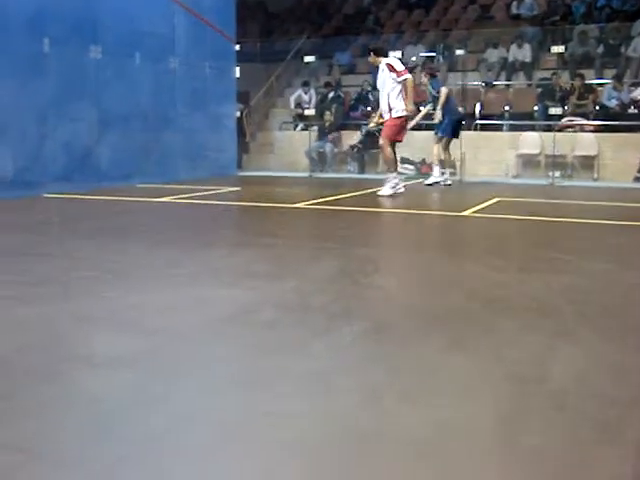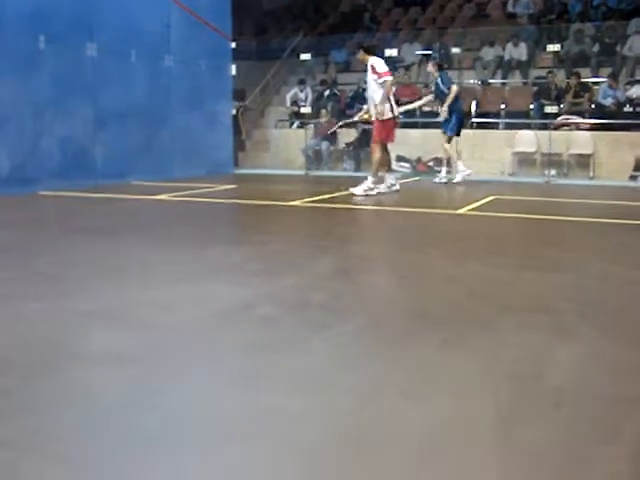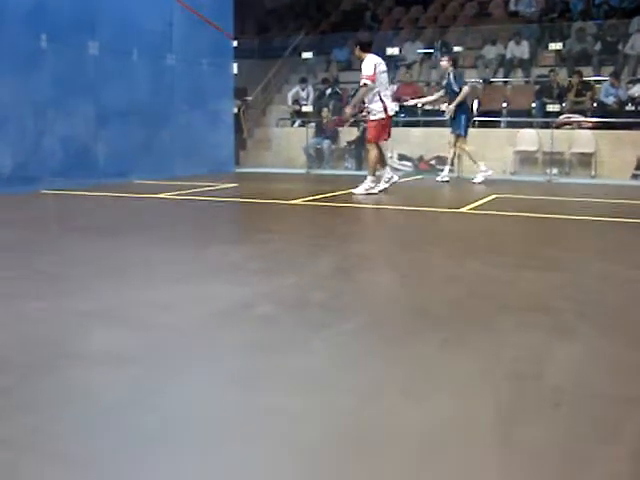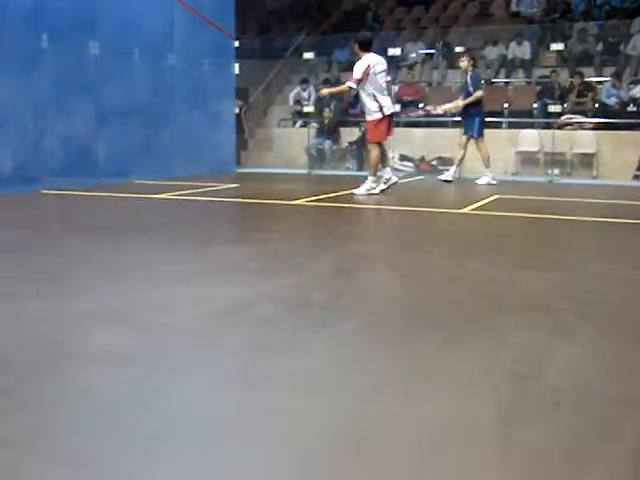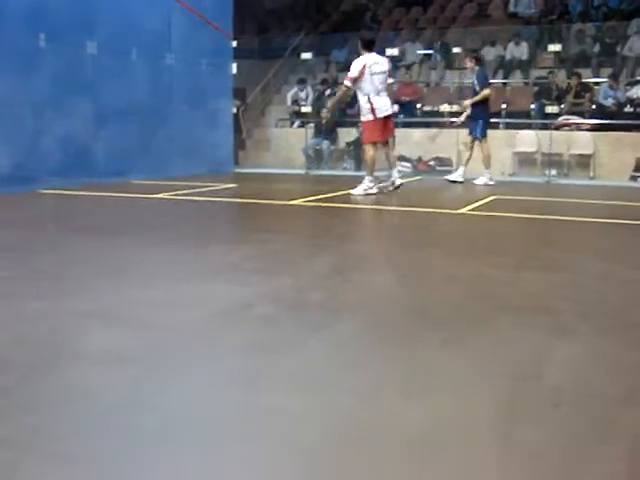
dt=0.2s
person 1, frame 1
left shoulder: (390, 62)
right shoulder: (381, 70)
left elbow: (408, 78)
left wrist: (410, 102)
right wrist: (378, 116)
left hip: (397, 113)
right hip: (390, 114)
left knee: (384, 143)
right knee: (388, 146)
left ankle: (393, 179)
right ankle: (395, 183)
person 1, frame 2
left shoulder: (374, 63)
right shoulder: (374, 64)
left elbow: (388, 81)
left wrist: (381, 107)
right wrist: (365, 111)
left hip: (384, 113)
right hip: (381, 113)
left knee: (376, 146)
right knee: (381, 147)
left ankle: (371, 183)
right ankle: (390, 181)
person 1, frame 3
left shoulder: (368, 63)
right shoulder: (377, 60)
left elbow: (365, 87)
left wrist: (351, 106)
left hip: (378, 111)
right hip: (383, 109)
left knee: (371, 145)
right knee: (376, 145)
left ankle: (371, 183)
right ankle: (388, 174)
person 1, frame 4
left shoulder: (362, 64)
right shoulder: (381, 60)
left elbow: (349, 87)
right elbow: (386, 83)
left wrist: (328, 91)
left hip: (375, 110)
right hip: (386, 107)
left knee: (373, 145)
right knee: (379, 143)
left ankle: (371, 183)
right ankle: (387, 174)
person 1, frame 5
left shoulder: (359, 63)
right shoulder: (384, 61)
left elbow: (347, 87)
right elbow: (388, 85)
left wrist: (332, 103)
left hip: (372, 111)
right hip: (385, 108)
left knee: (369, 145)
right knee: (386, 143)
left ankle: (369, 183)
right ankle: (394, 176)
person 2, frame 1
left shoulder: (433, 82)
right shoulder: (435, 84)
left elbow: (444, 90)
left wrist: (438, 110)
left hip: (449, 116)
right hip: (453, 116)
left knee: (437, 143)
right knee: (444, 147)
left ankle: (437, 174)
right ankle: (445, 176)
person 2, frame 2
left shoulder: (443, 76)
right shoulder: (437, 83)
left elbow: (455, 88)
right elbow: (426, 100)
left wrist: (446, 105)
right wrist: (407, 107)
left hip: (454, 112)
right hip: (449, 114)
left knee: (445, 143)
right knee: (446, 143)
left ankle: (462, 169)
right ankle: (443, 174)
person 2, frame 3
left shoulder: (456, 73)
right shoulder: (448, 78)
left elbow: (466, 89)
right elbow: (438, 95)
left wrist: (454, 104)
right wrist: (418, 100)
left hip: (462, 113)
right hip: (456, 114)
left knee: (461, 143)
right knee: (452, 143)
left ankle: (483, 169)
right ankle: (445, 173)
person 2, frame 4
left shoulder: (474, 75)
right shoulder: (467, 77)
left elbow: (480, 93)
right elbow: (463, 98)
left wrist: (463, 103)
right wrist: (447, 106)
left hip: (475, 115)
right hip: (468, 116)
left knee: (479, 143)
right knee: (463, 143)
left ankle: (489, 175)
right ankle: (452, 173)
person 2, frame 5
left shoulder: (480, 73)
right shoulder: (477, 75)
left elbow: (487, 92)
left wrist: (470, 101)
right wrist: (465, 113)
left hip: (481, 115)
right hip: (476, 115)
left knee: (482, 142)
right knee: (470, 143)
left ankle: (488, 176)
right ankle: (460, 174)
